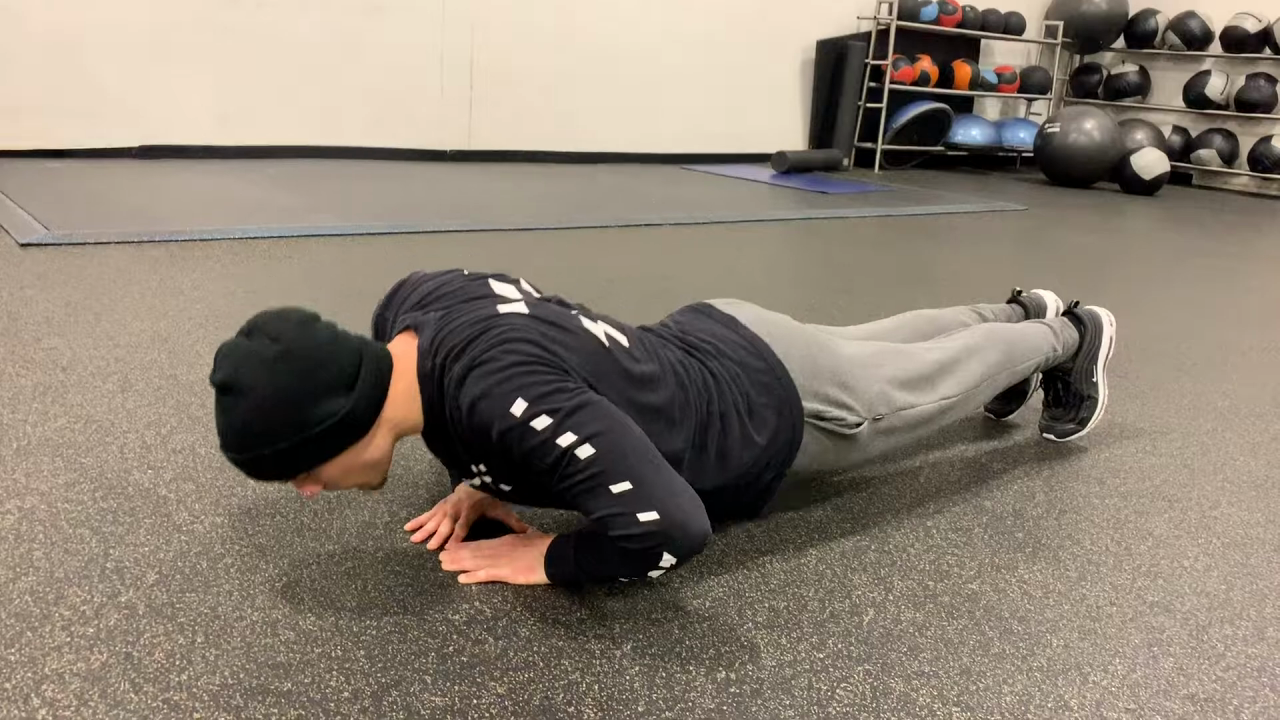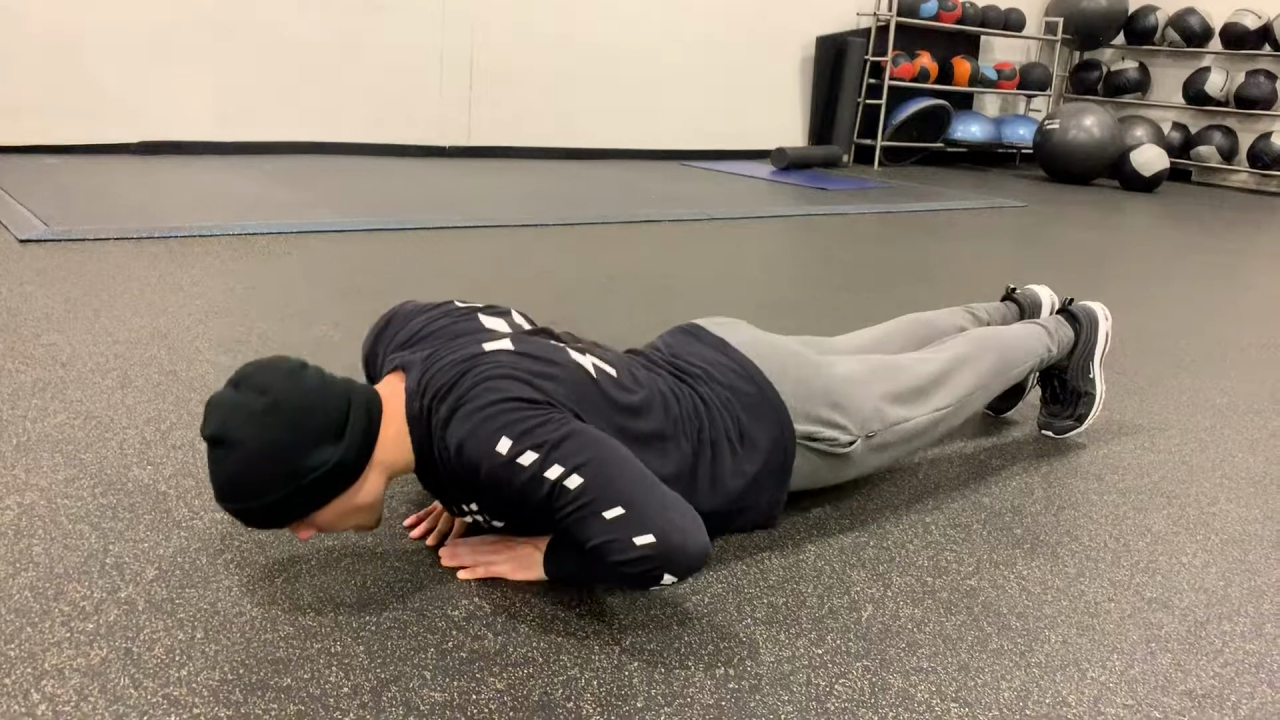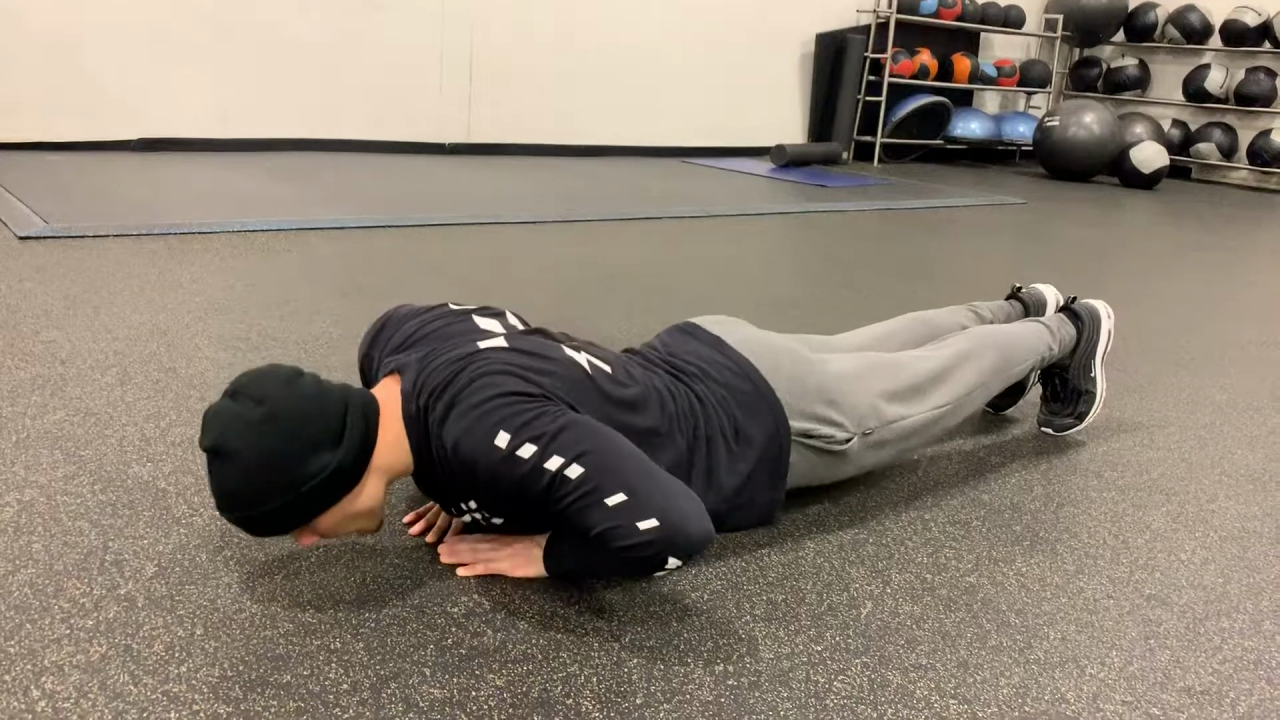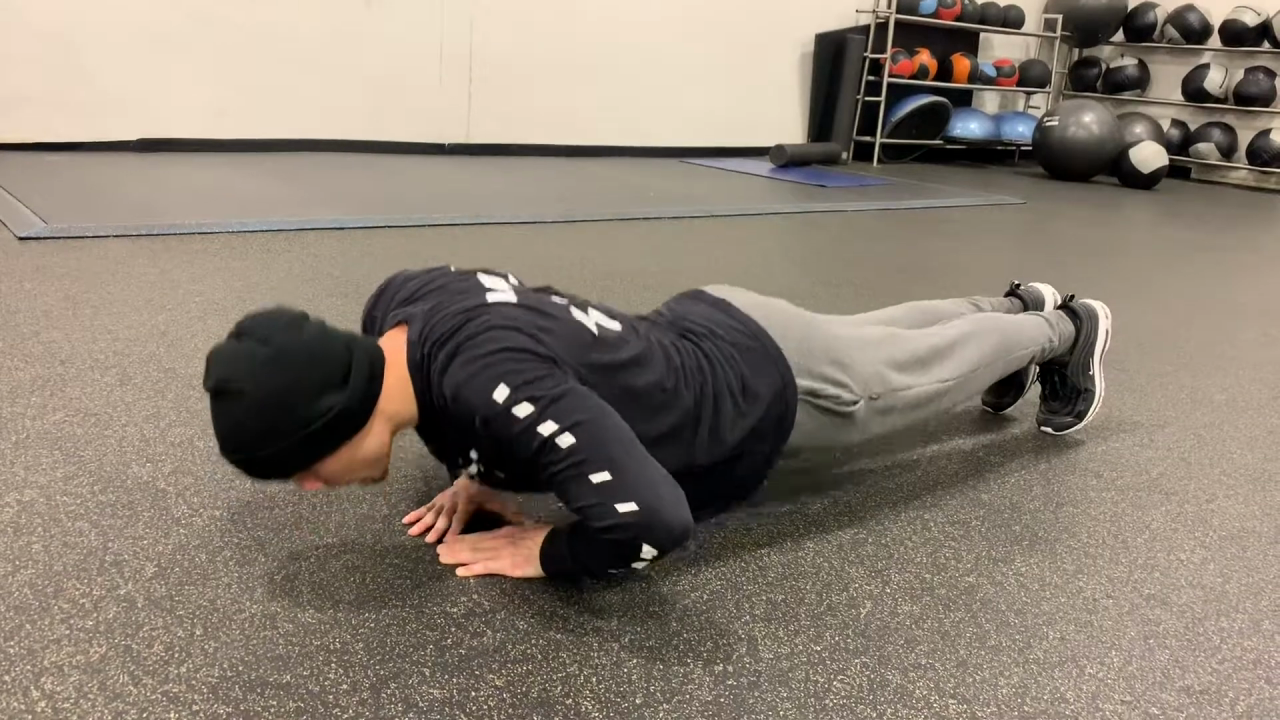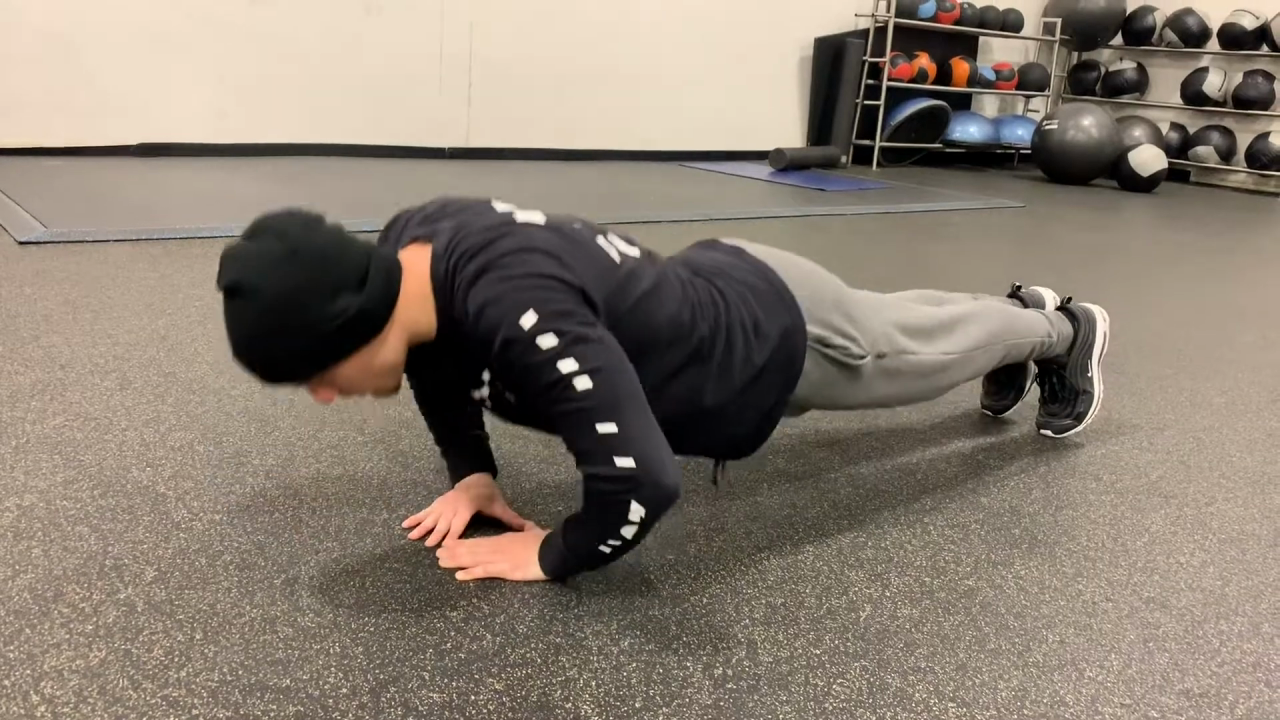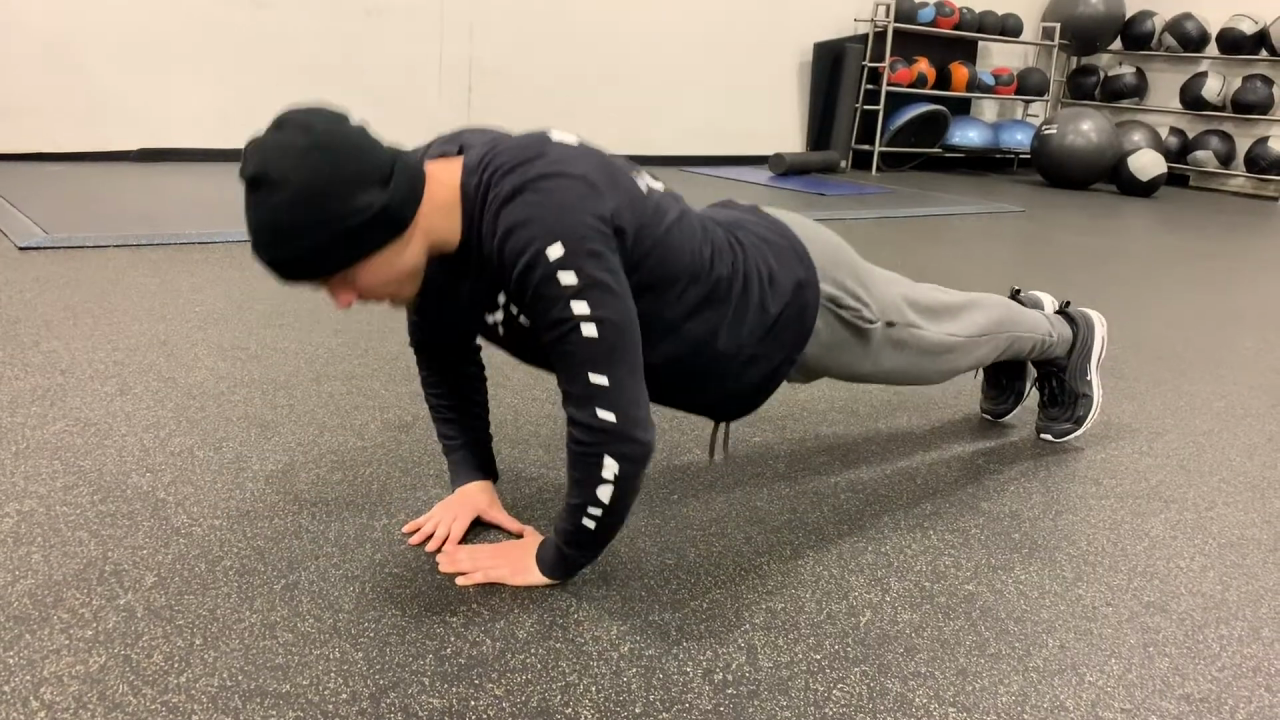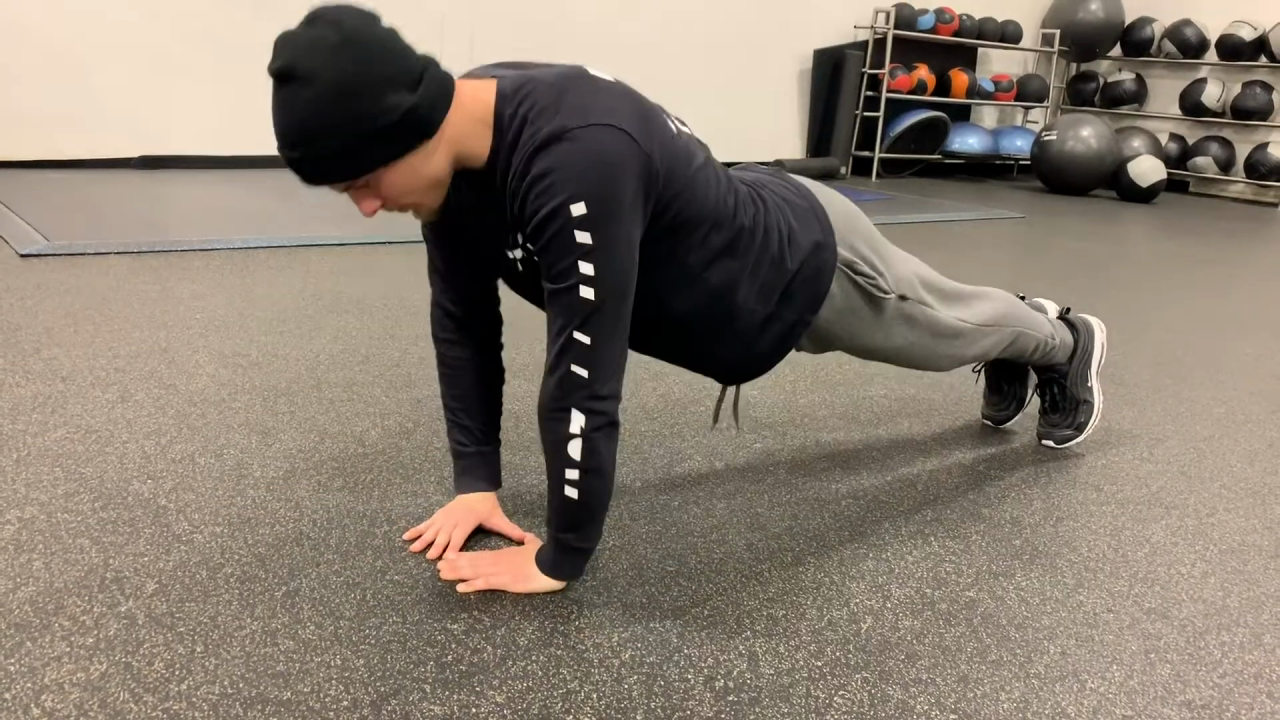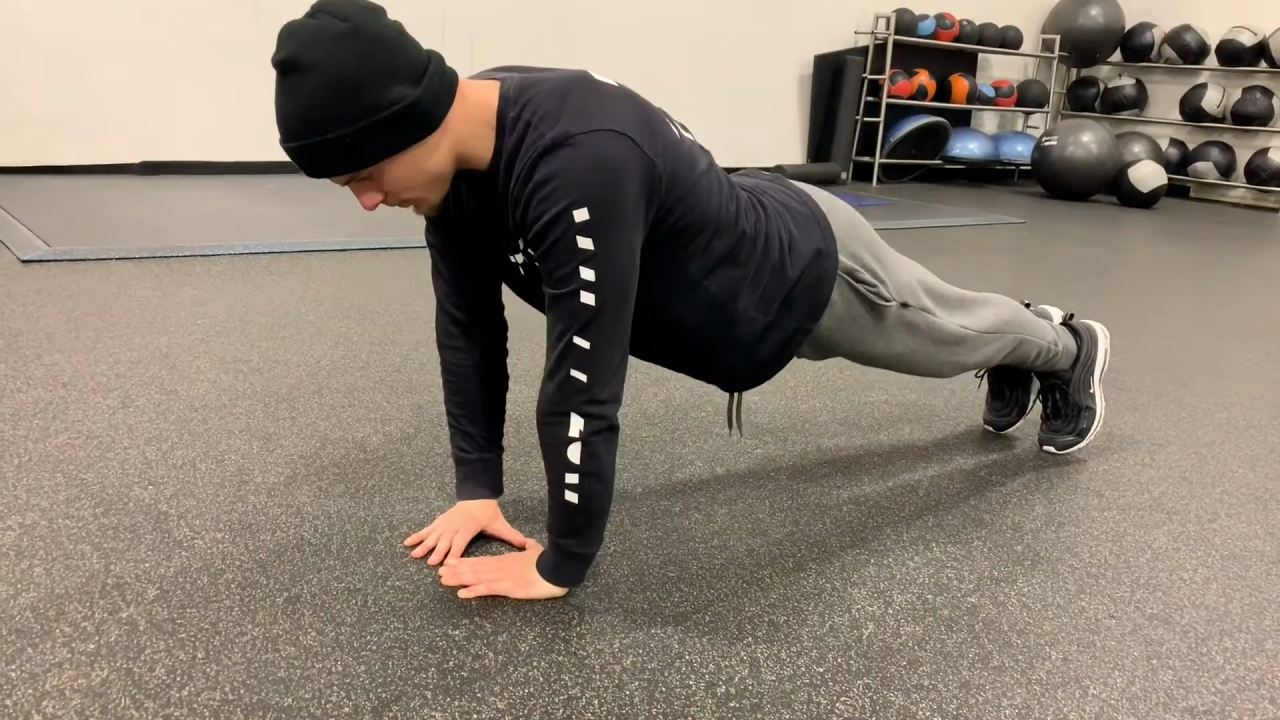
dt=0.2s
person 1, frame 1
left shoulder: (504, 391)
right shoulder: (403, 317)
left elbow: (671, 525)
left wrist: (549, 558)
right wrist: (473, 482)
left hip: (779, 404)
right hip: (708, 344)
left knee: (925, 382)
right knee: (880, 346)
left ankle: (1067, 339)
right ankle: (1017, 315)
person 1, frame 2
left shoulder: (490, 428)
right shoulder: (394, 345)
left elbow: (672, 543)
left wrist: (543, 554)
right wrist: (470, 491)
left hip: (770, 423)
right hip: (697, 361)
left knee: (918, 388)
right knee: (870, 353)
left ankle: (1062, 333)
right ankle: (1009, 313)
person 1, frame 3
left shoulder: (486, 428)
right shoulder: (390, 345)
left elbow: (674, 525)
left wrist: (546, 550)
right wrist: (470, 490)
left hip: (762, 424)
right hip: (696, 359)
left knee: (917, 390)
right knee: (863, 352)
left ankle: (1064, 334)
right ankle: (1014, 310)
person 1, frame 4
left shoulder: (491, 383)
right shoulder: (393, 311)
left elbow: (654, 516)
left wrist: (542, 550)
right wrist: (471, 474)
left hip: (771, 385)
right hip: (702, 333)
left knee: (921, 366)
right knee: (883, 337)
left ankle: (1063, 331)
right ankle: (1015, 310)
person 1, frame 5
left shoulder: (516, 305)
right shoulder: (406, 252)
left elbow: (643, 478)
right elbow: (441, 357)
left wrist: (548, 555)
right wrist: (470, 473)
left hip: (781, 336)
right hip: (713, 288)
left knee: (919, 346)
right knee: (904, 326)
left ankle: (1061, 331)
right ankle: (1019, 305)
person 1, frame 6
left shoulder: (545, 233)
right shoulder: (426, 189)
left elbow: (618, 432)
right elbow: (444, 338)
left wrist: (552, 561)
right wrist: (472, 477)
left hip: (792, 297)
right hip: (729, 260)
left knee: (937, 337)
right knee: (930, 326)
left ankle: (1060, 335)
right ankle: (1021, 316)
person 1, frame 7
left shoulder: (576, 161)
right shoulder: (456, 138)
left elbow: (584, 379)
right elbow: (463, 318)
left wrist: (558, 560)
right wrist: (476, 481)
left hip: (805, 264)
right hip: (743, 238)
left knee: (948, 331)
left ankle: (1060, 345)
right ankle: (1015, 355)
person 1, frame 8
left shoulder: (581, 158)
right shoulder: (458, 147)
left elbow: (583, 384)
right elbow: (469, 326)
left wrist: (561, 566)
right wrist: (475, 490)
left hip: (806, 272)
right hip: (745, 247)
left knee: (946, 334)
right knee: (944, 337)
left ankle: (1065, 352)
right ankle: (1024, 346)
